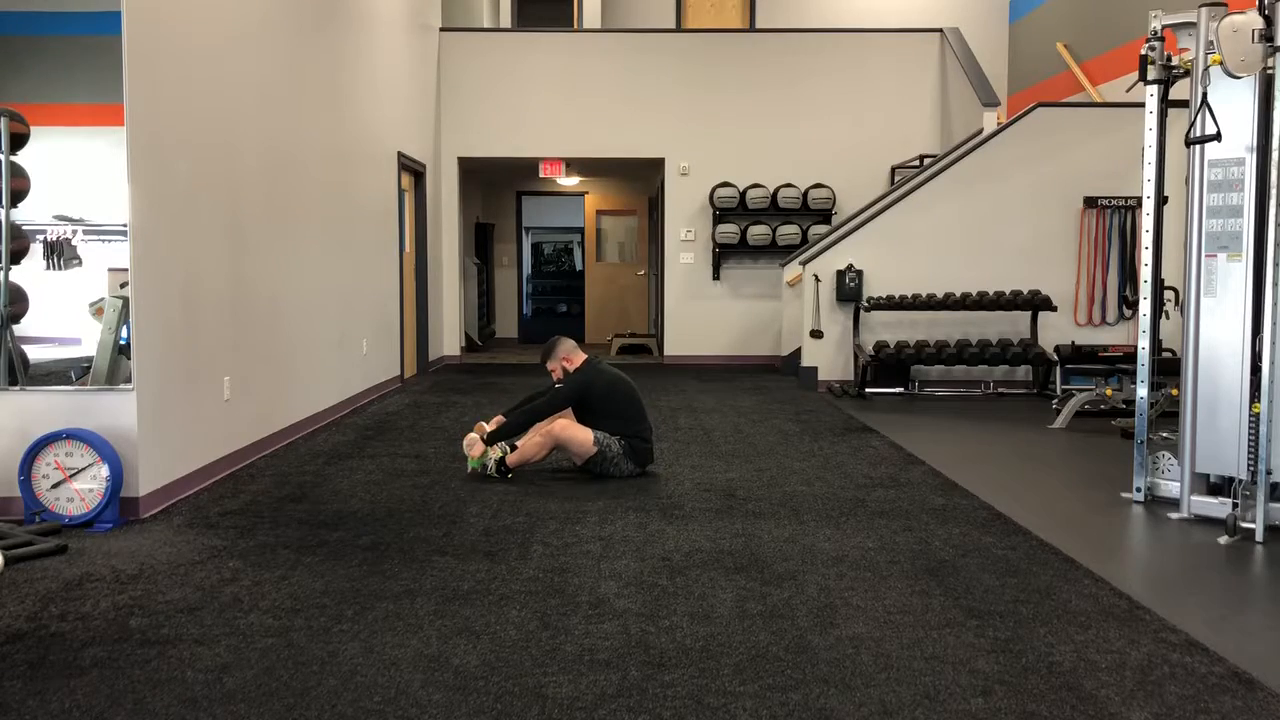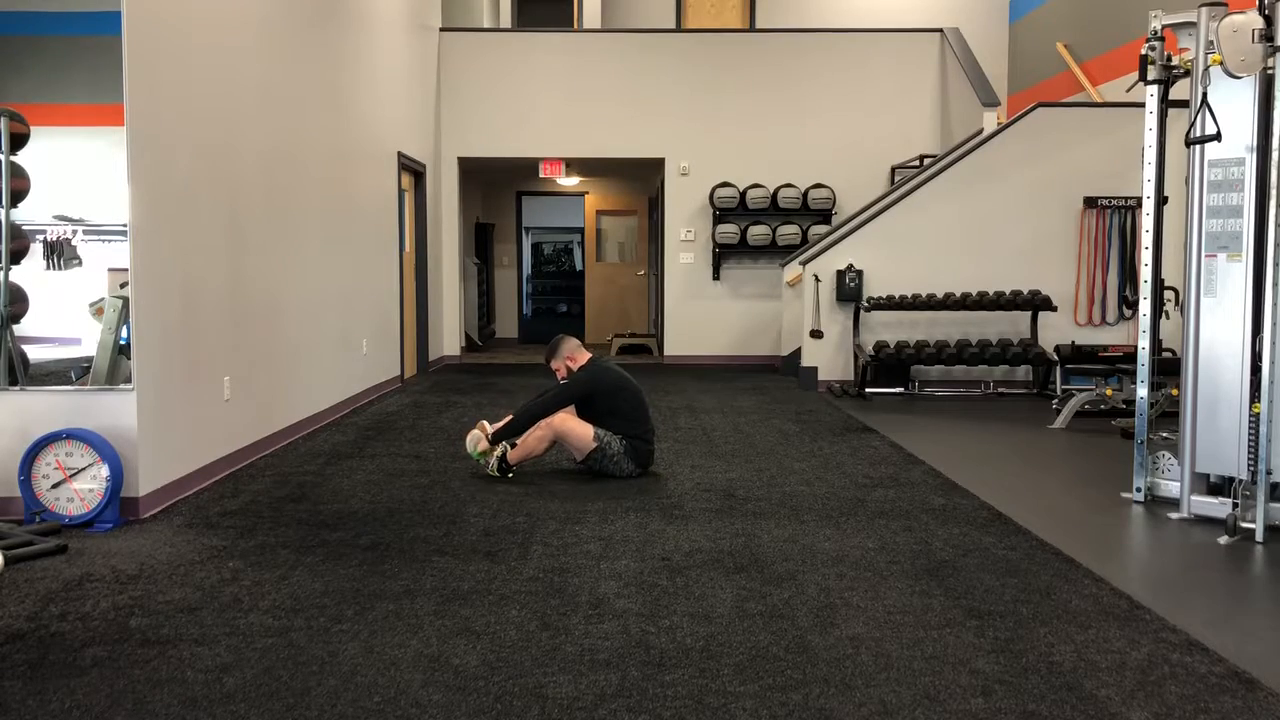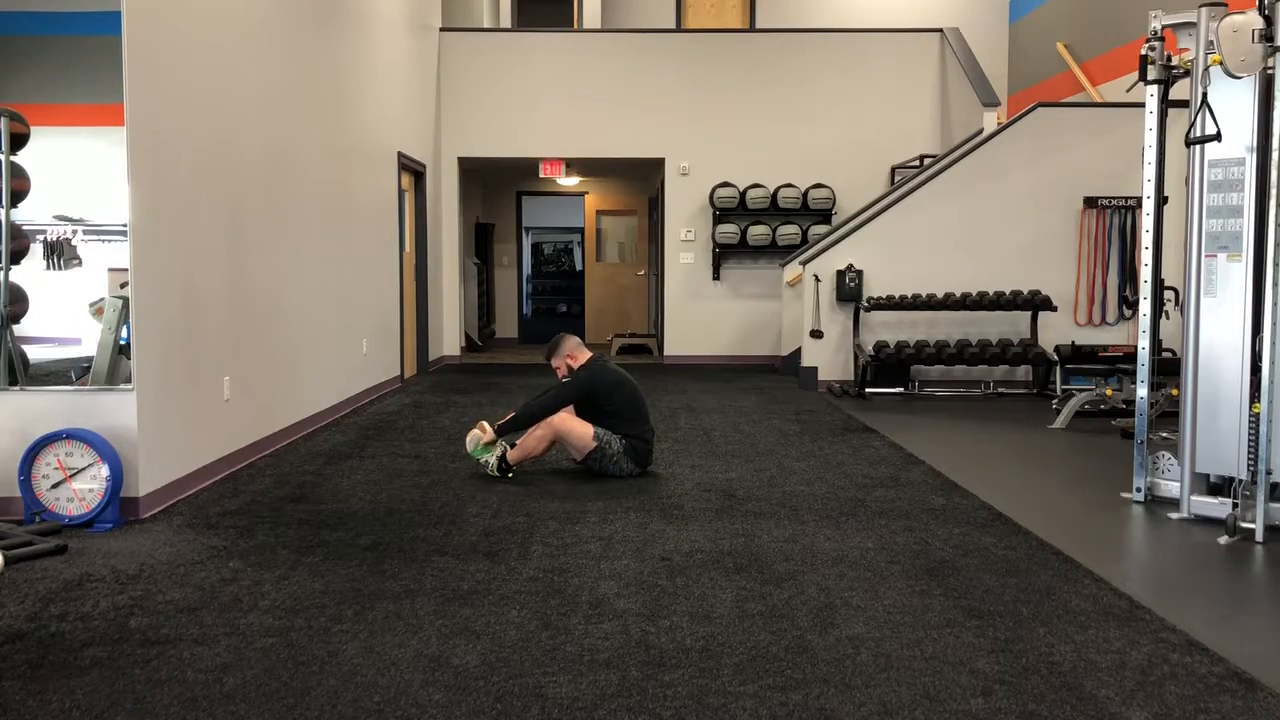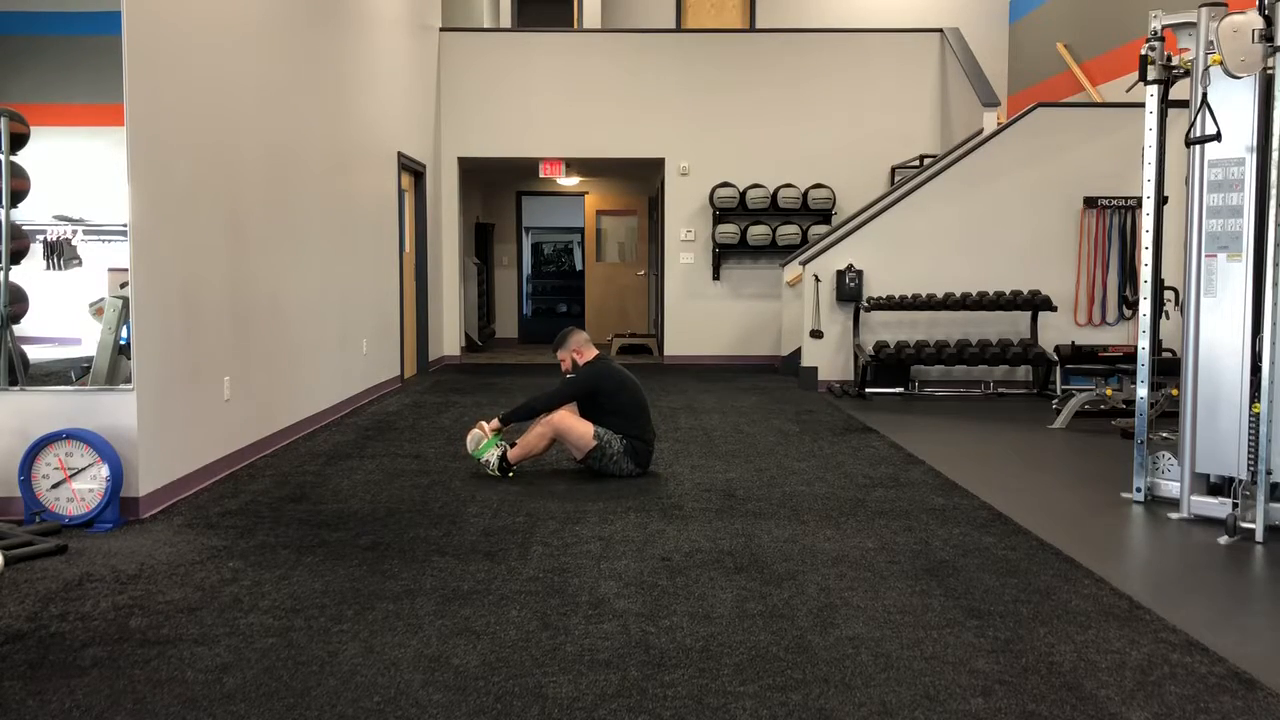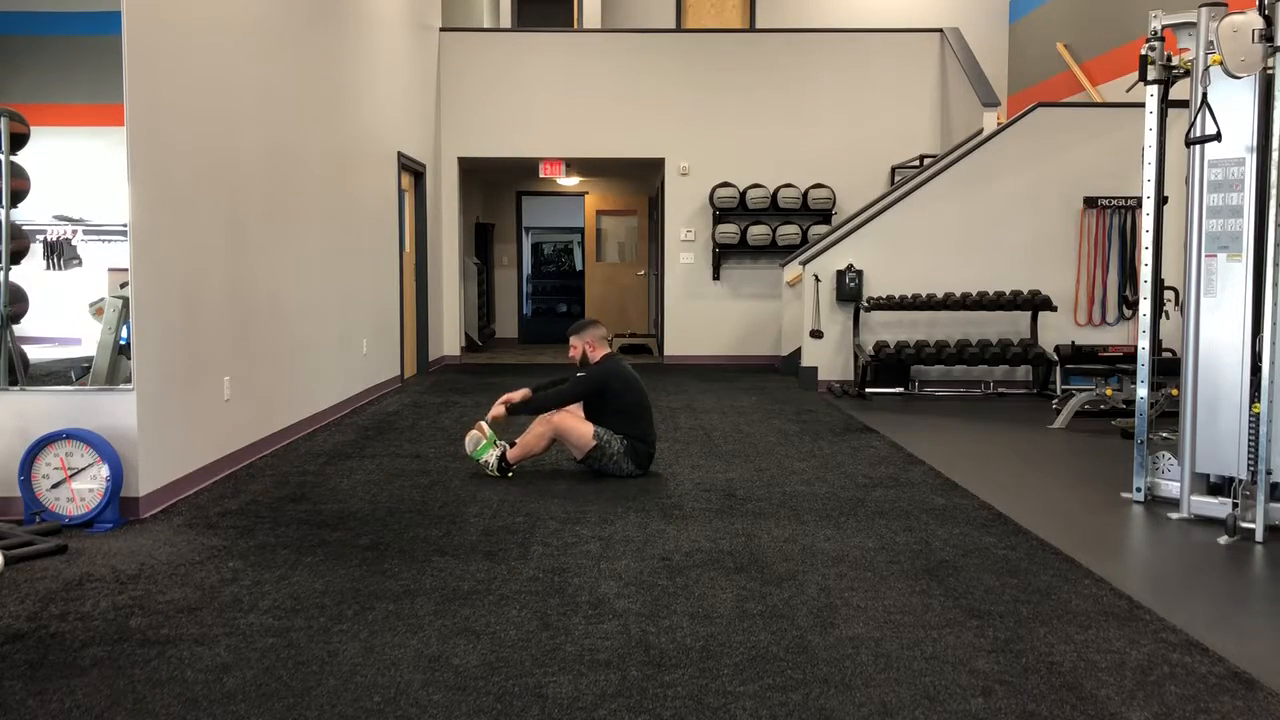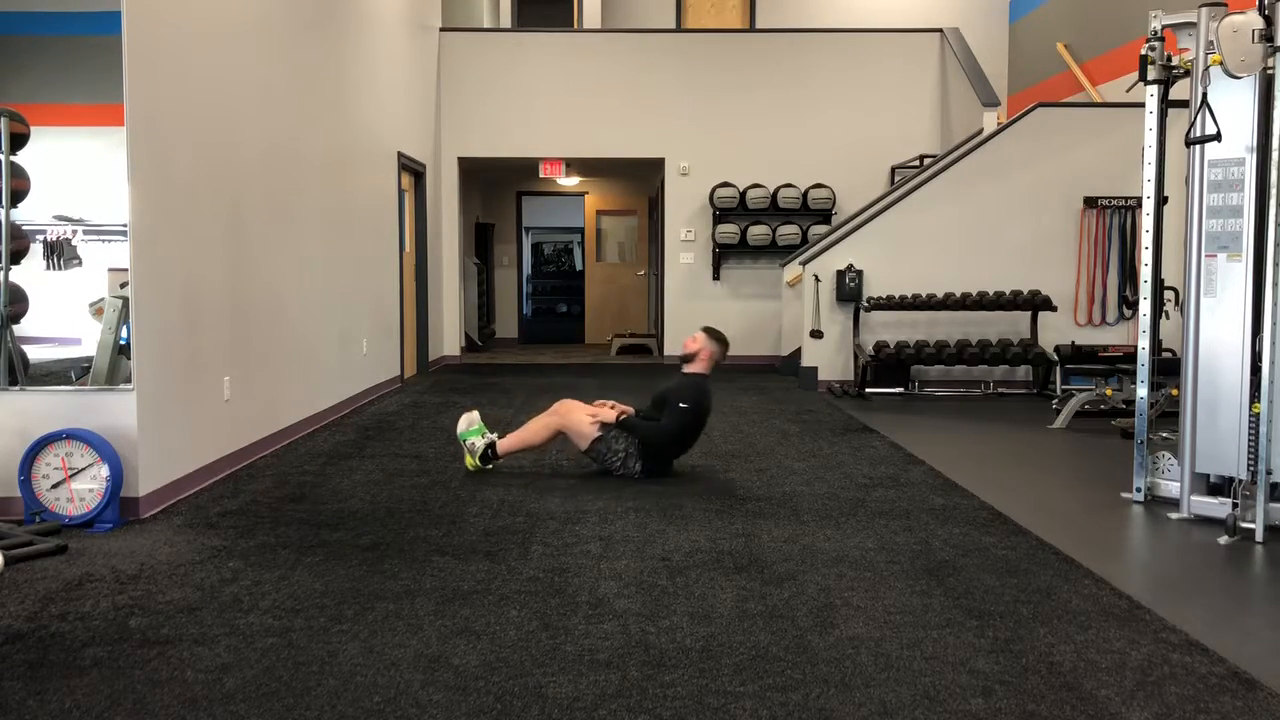
dt=0.7s
person 1, frame 1
left shoulder: (584, 381)
right shoulder: (591, 371)
left elbow: (535, 413)
right elbow: (542, 398)
left wrist: (487, 441)
right wrist: (502, 418)
left hip: (630, 458)
right hip: (624, 445)
left knee: (558, 429)
right knee: (558, 413)
left ankle: (501, 466)
right ankle: (510, 451)
person 1, frame 2
left shoulder: (589, 378)
right shoulder: (596, 370)
left elbow: (540, 410)
right elbow: (547, 399)
left wrist: (493, 439)
right wrist: (512, 417)
left hip: (630, 457)
right hip: (624, 447)
left knee: (557, 422)
right knee: (559, 412)
left ankle: (502, 464)
right ankle: (510, 451)
person 1, frame 3
left shoulder: (589, 377)
right shoulder: (596, 368)
left elbow: (541, 409)
right elbow: (547, 401)
left wrist: (498, 431)
right wrist: (515, 417)
left hip: (629, 457)
right hip: (625, 446)
left knee: (557, 421)
right knee: (557, 412)
left ankle: (502, 464)
right ankle: (510, 452)
person 1, frame 4
left shoulder: (593, 375)
right shoulder: (600, 369)
left elbow: (545, 402)
right elbow: (551, 399)
left wrist: (503, 420)
right wrist: (512, 416)
left hip: (629, 457)
right hip: (623, 446)
left knee: (557, 420)
right knee: (558, 411)
left ankle: (502, 463)
right ankle: (508, 451)
person 1, frame 5
left shoulder: (603, 373)
right shoulder: (608, 366)
left elbow: (556, 399)
right elbow: (565, 386)
left wrist: (507, 410)
right wrist: (526, 392)
left hip: (630, 457)
right hip: (624, 445)
left knee: (555, 420)
right knee: (559, 410)
left ankle: (502, 463)
right ankle: (510, 450)
person 1, frame 6
left shoulder: (692, 392)
right shoulder: (691, 385)
left elbow: (659, 436)
left wrist: (618, 418)
right wrist: (626, 411)
left hip: (638, 460)
right hip: (634, 448)
left knee: (561, 415)
right knee: (565, 407)
left ankle: (486, 453)
right ankle: (496, 442)
